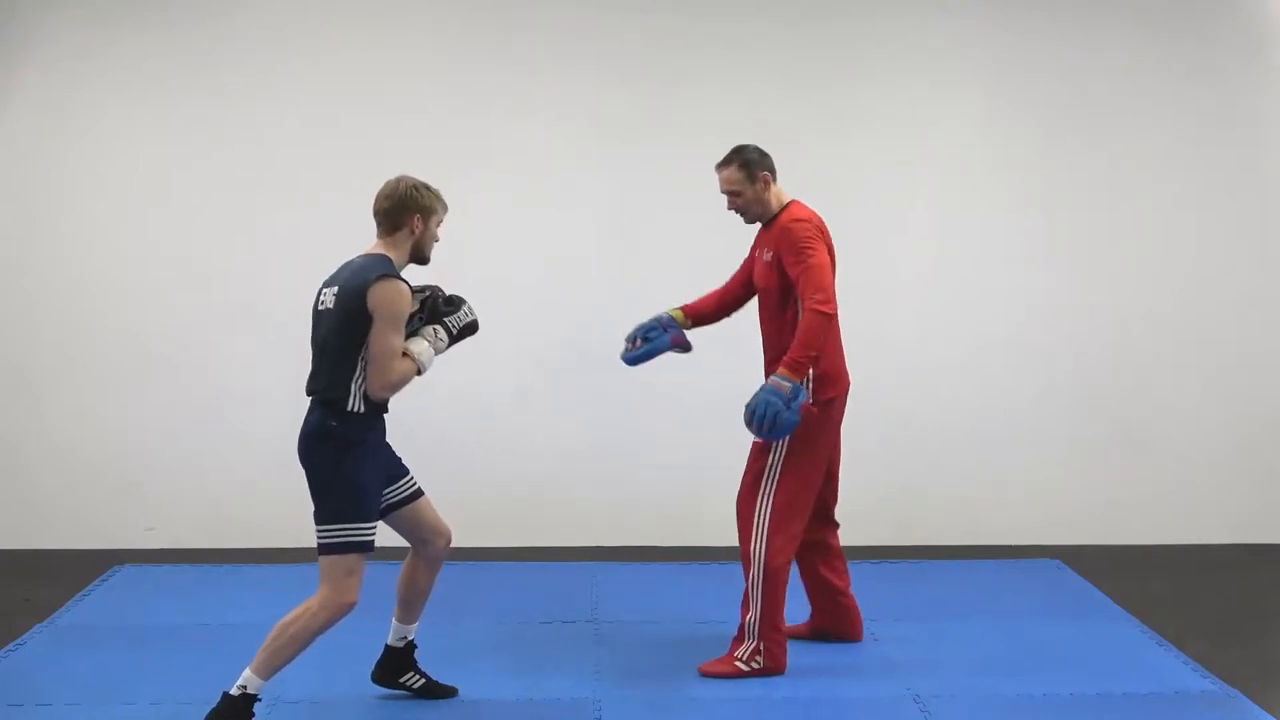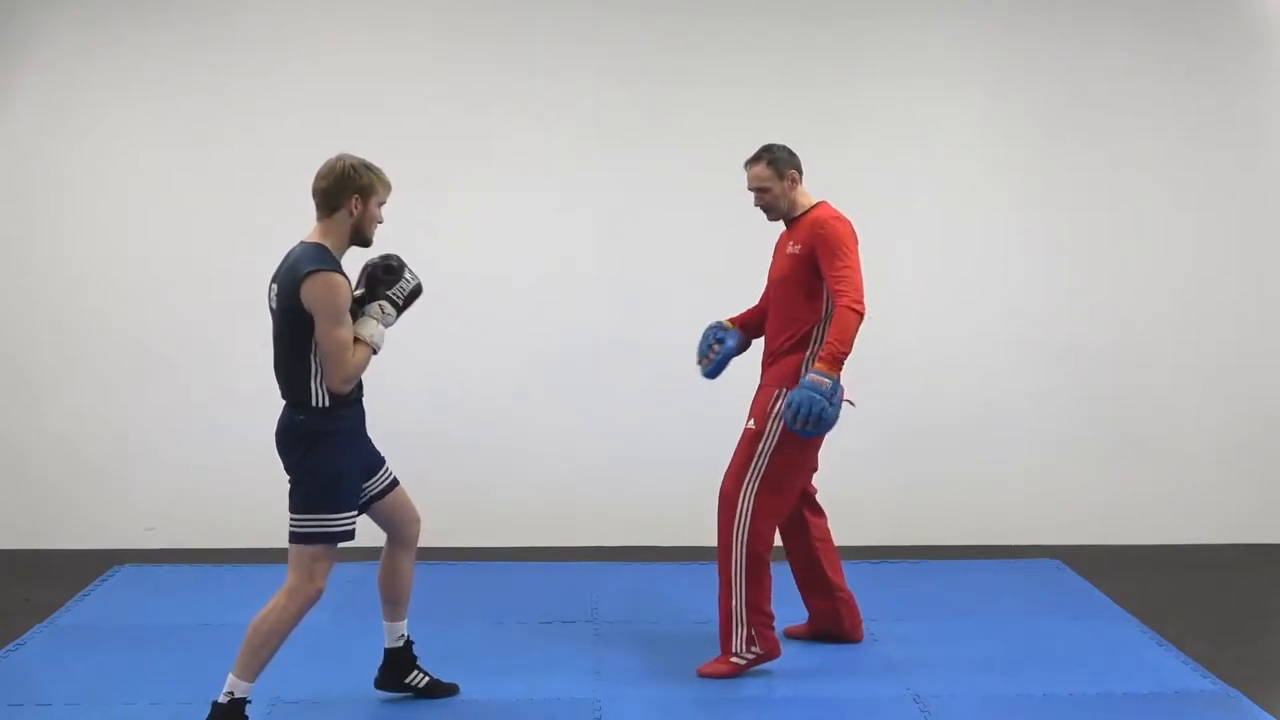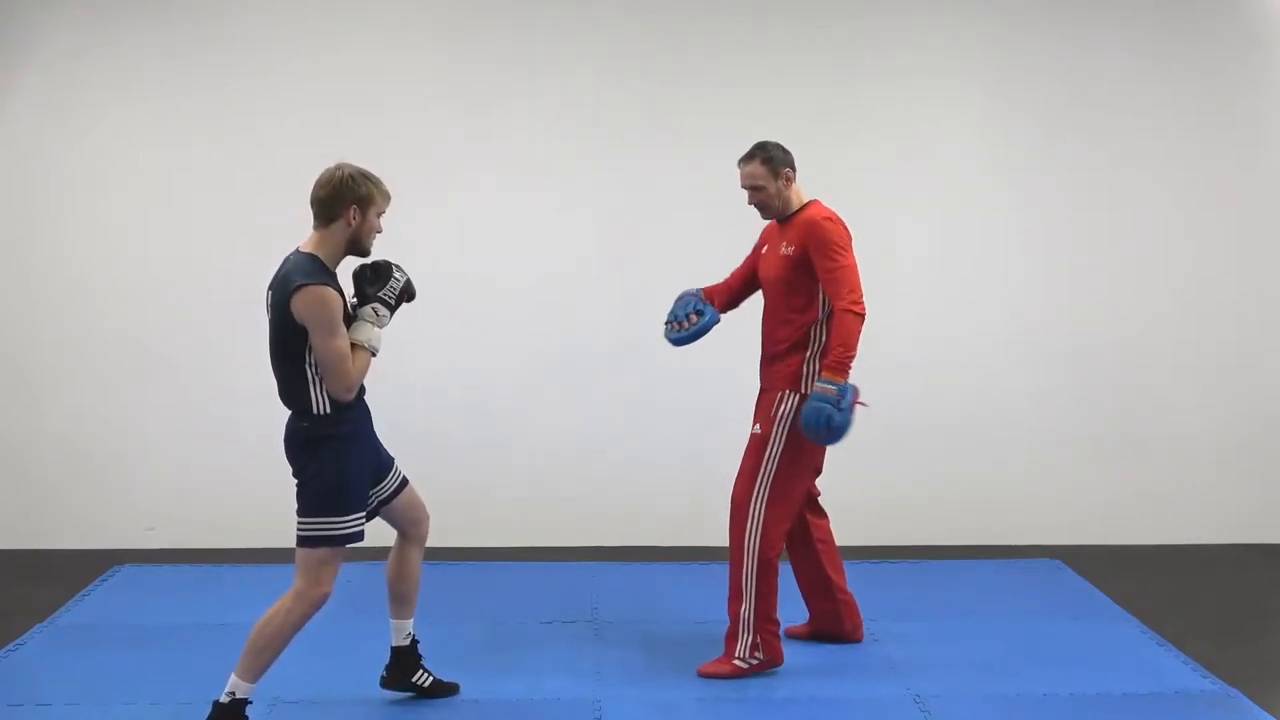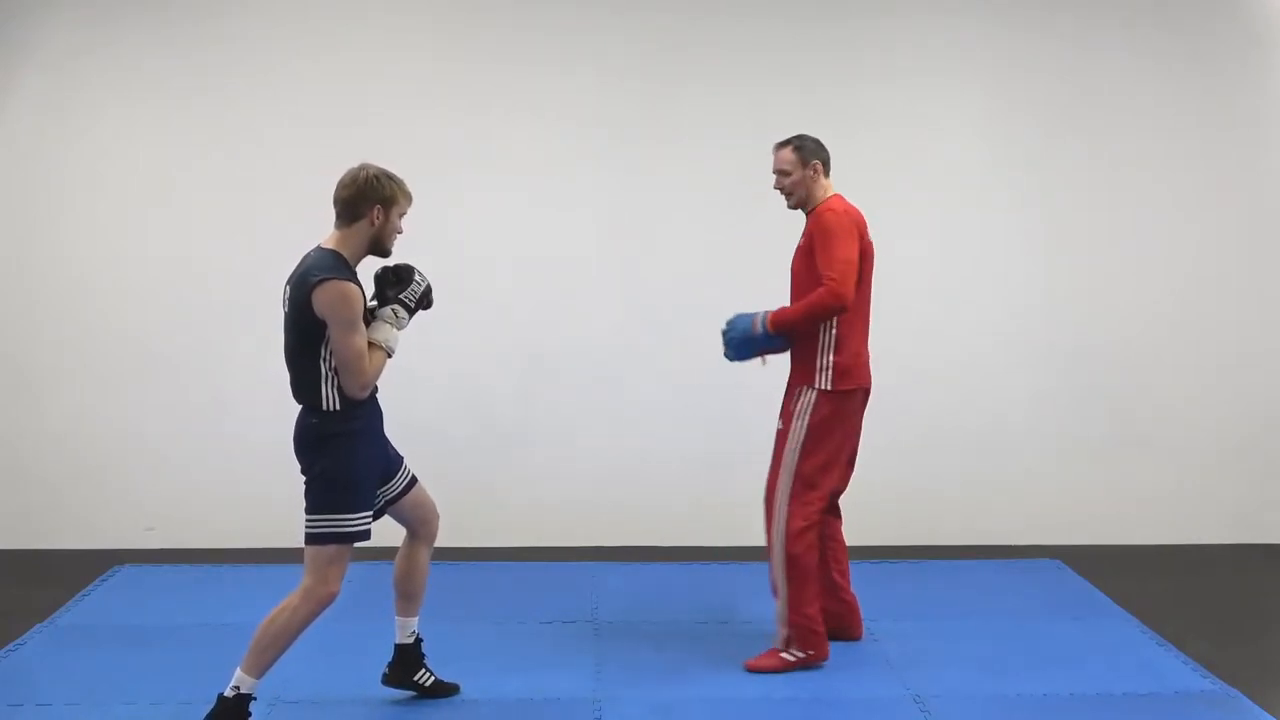
dt=1s
person 1, frame 1
left shoulder: (345, 276)
right shoulder: (389, 286)
right elbow: (381, 385)
left wrist: (412, 325)
right wrist: (436, 337)
left hip: (355, 436)
right hip: (342, 442)
left knee: (435, 540)
right knee: (338, 597)
left ankle: (396, 660)
person 1, frame 2
left shoulder: (301, 261)
right shoulder: (324, 276)
right elbow: (341, 375)
left wrist: (363, 303)
right wrist: (381, 312)
left hip: (337, 429)
right hip: (321, 435)
left knee: (406, 527)
right knee: (306, 584)
left ankle: (397, 662)
person 1, frame 3
left shoulder: (303, 269)
right shoulder: (314, 289)
right elbow: (344, 383)
left wrist: (365, 308)
right wrist: (374, 314)
left hip: (348, 434)
right hip: (328, 442)
left knee: (415, 525)
right knee: (313, 589)
left ankle: (403, 662)
person 1, frame 4
left shoulder: (320, 266)
right shoulder: (336, 285)
right elbow: (359, 380)
left wrist: (382, 309)
right wrist: (393, 315)
left hip: (355, 431)
right hip: (337, 439)
left knee: (424, 522)
right knee: (321, 587)
left ankle: (406, 659)
person 2, frame 1
left shoulder: (798, 227)
right shoulder: (769, 232)
left elbow: (820, 308)
right elbow: (734, 293)
left wrist: (787, 377)
right wrist: (676, 320)
left hip: (805, 390)
right hip: (812, 389)
left knee: (766, 510)
right knee: (810, 508)
left ankle: (759, 648)
right ankle: (837, 616)
person 2, frame 2
left shoulder: (829, 227)
right shoulder: (788, 235)
left elbow: (849, 305)
left wrist: (822, 373)
right wrist: (731, 329)
left hip: (801, 387)
right hip: (782, 383)
left knee: (744, 499)
right knee: (792, 501)
left ankle: (749, 641)
right ankle: (836, 617)
person 2, frame 3
left shoulder: (822, 226)
right shoulder: (773, 234)
left elbow: (850, 306)
right elbow: (736, 287)
left wrist: (833, 378)
right wrist: (699, 303)
left hip: (801, 387)
right hip: (785, 385)
left knee: (756, 506)
right knee: (795, 504)
left ankle: (753, 646)
right ankle: (837, 618)
person 2, frame 4
left shoulder: (831, 217)
right shoulder: (842, 219)
left elbow: (834, 296)
left wrist: (769, 325)
right wrist: (780, 331)
left hip: (824, 382)
right hip: (842, 380)
left knee: (791, 505)
right knee: (817, 501)
left ankle: (802, 638)
right ankle: (838, 616)
